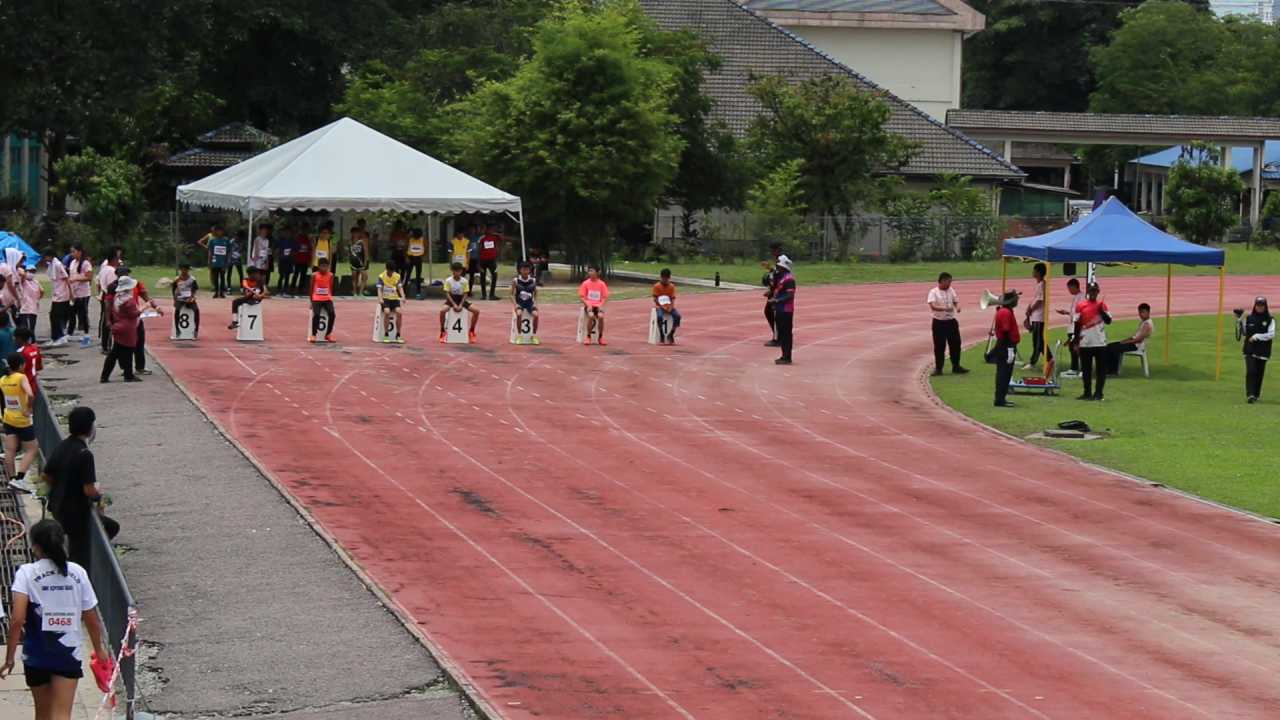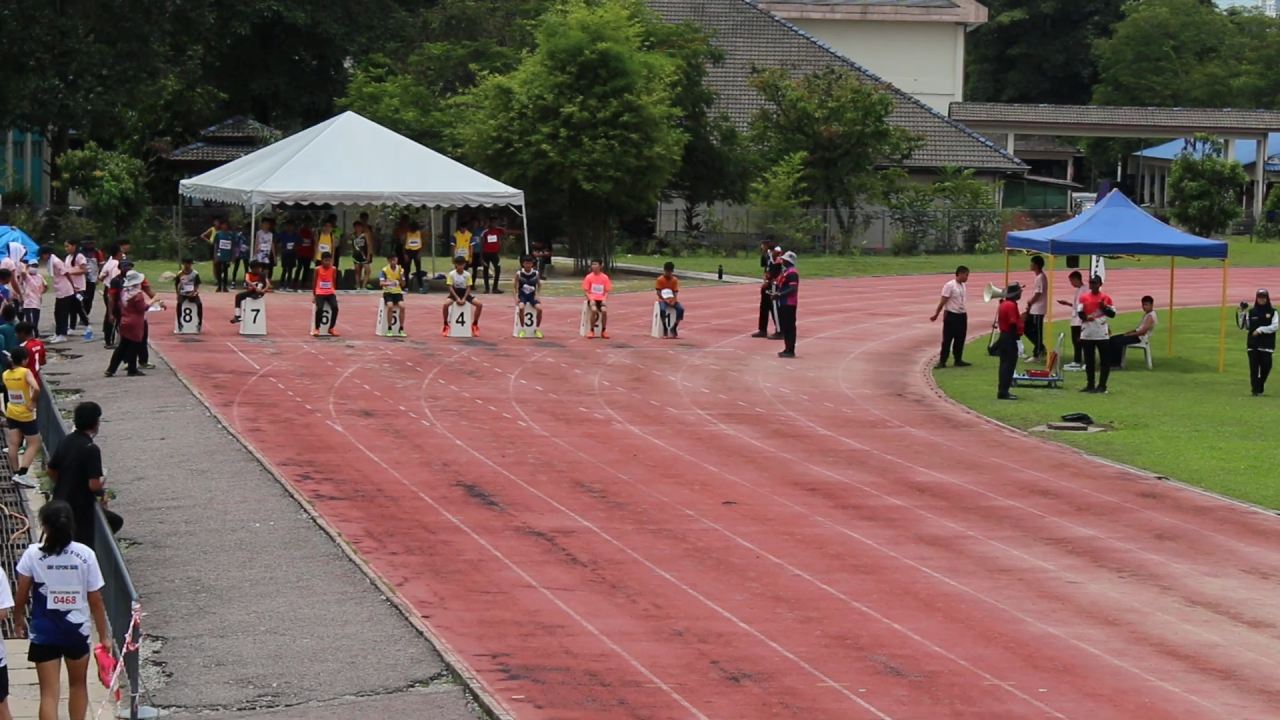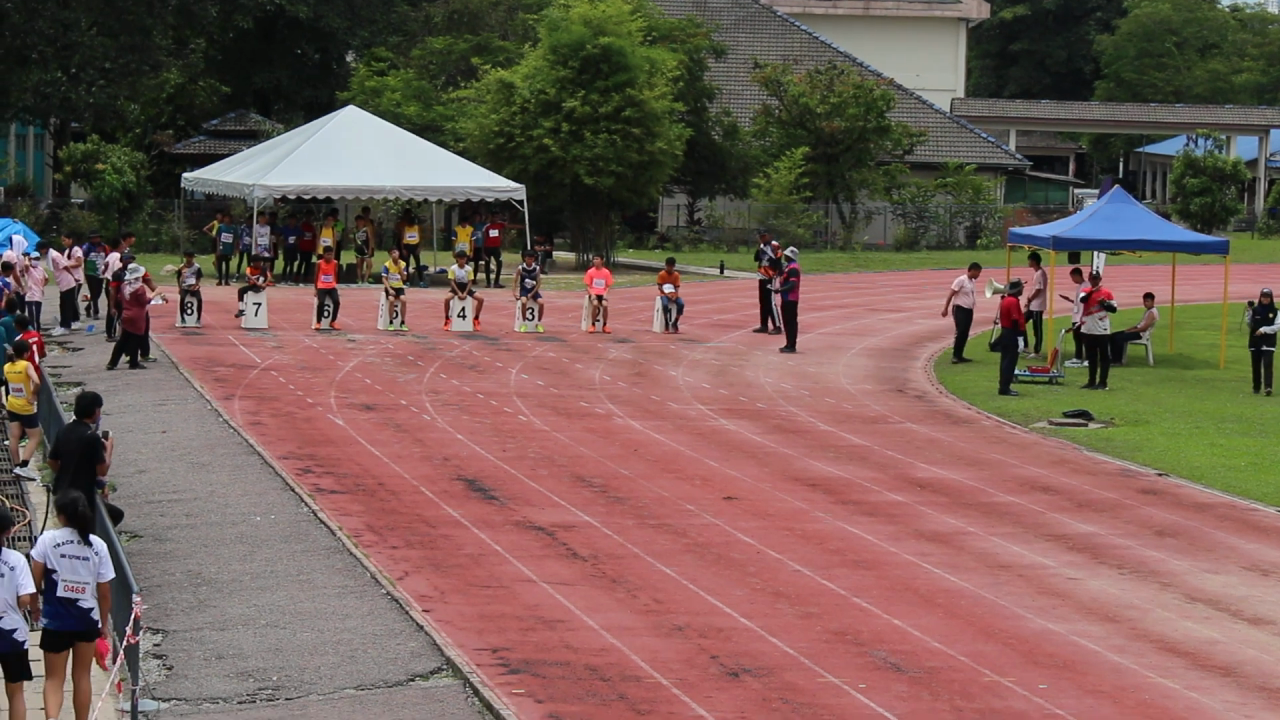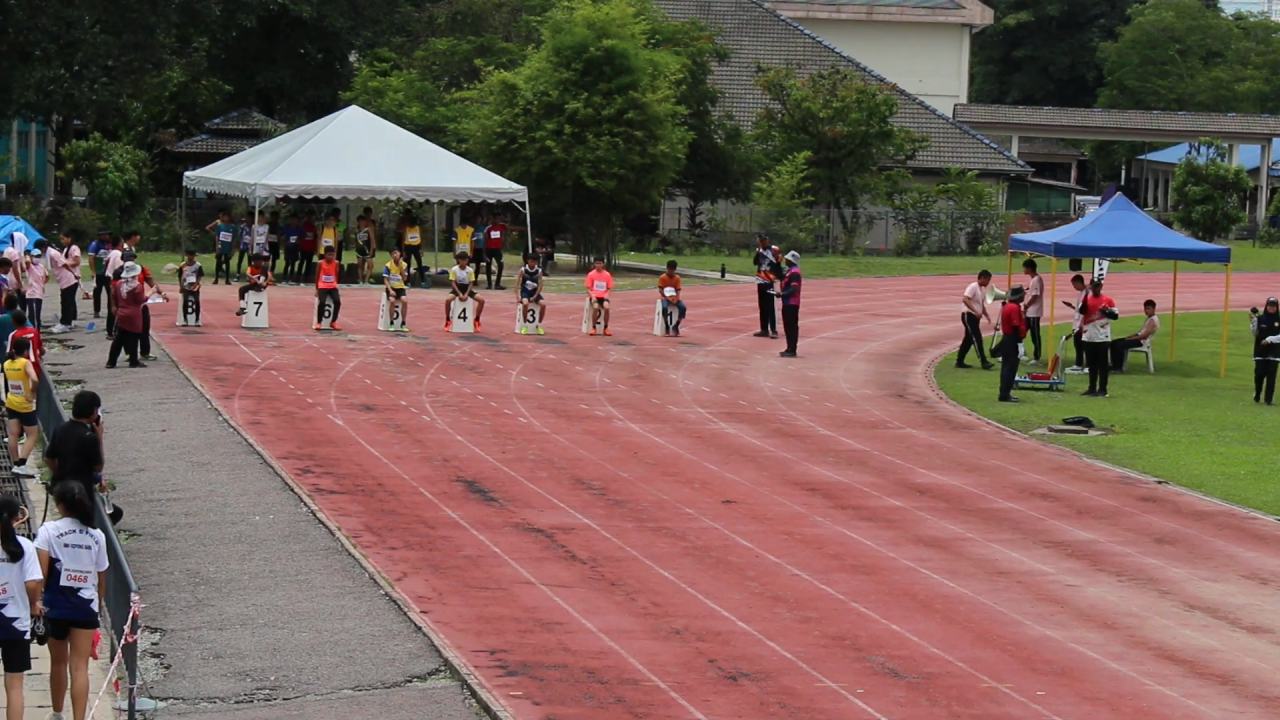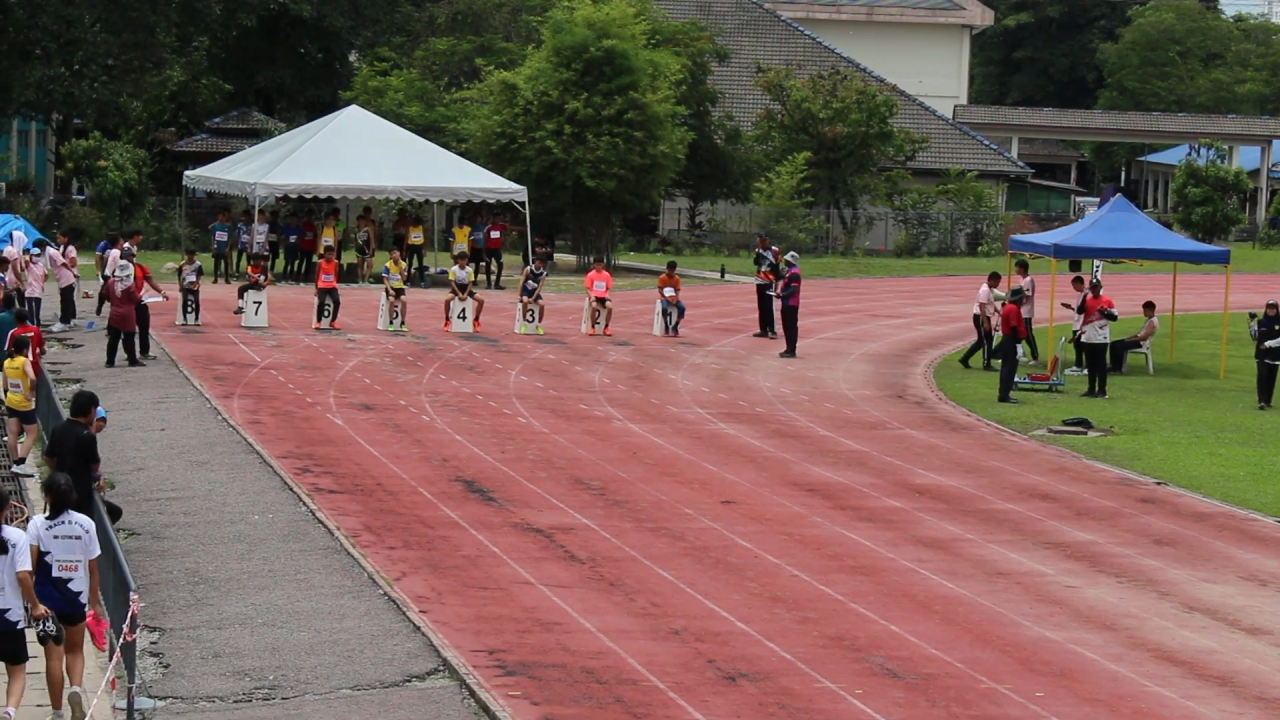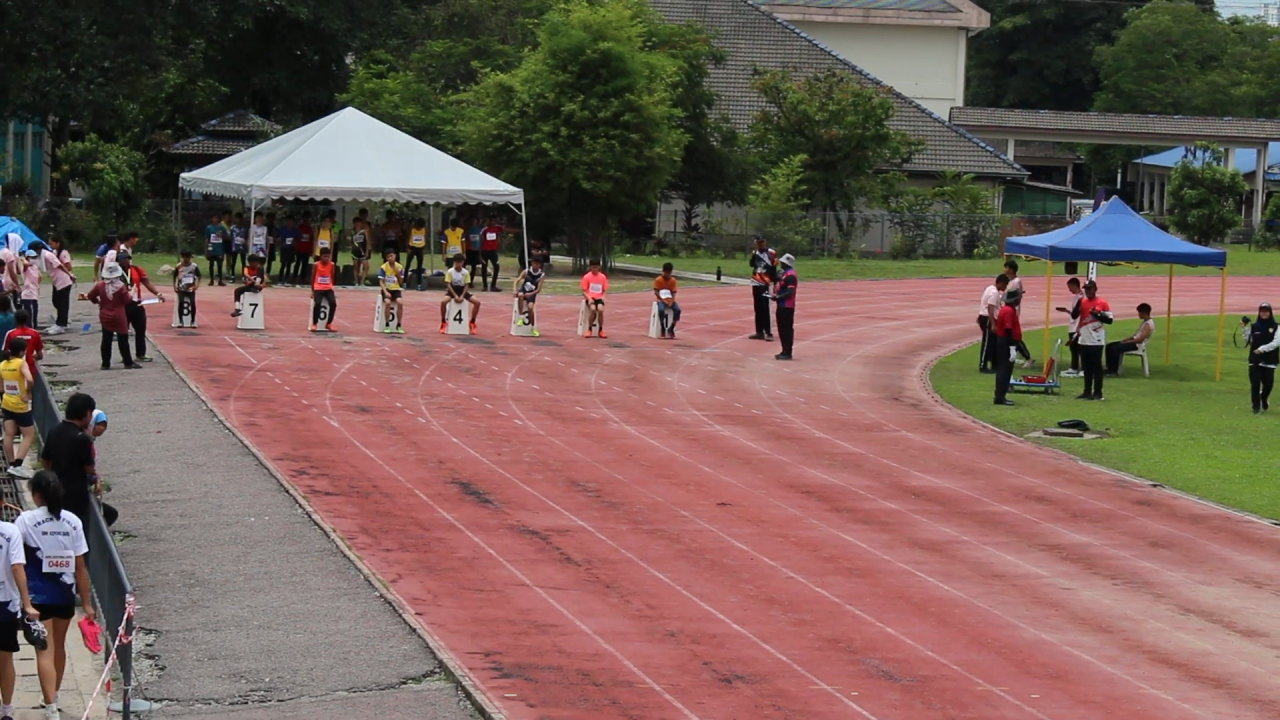
dt=0.3s
person 1, frame 1
left shoulder: (26, 573)
right shoulder: (78, 573)
left elbow: (18, 620)
right elbow: (91, 619)
right wrist: (99, 648)
left hip: (36, 656)
right hip: (68, 656)
person 1, frame 2
left shoulder: (33, 553)
right shoulder: (85, 554)
left elbow: (21, 596)
right elbow: (96, 601)
left wrist: (19, 620)
right wrist: (104, 635)
left hip: (44, 635)
right hip: (77, 632)
left knee: (49, 694)
right knee: (78, 685)
person 1, frame 3
left shoulder: (47, 540)
right shoulder: (97, 545)
left elbow: (36, 581)
right elbow: (104, 592)
right wrist: (104, 623)
left hip: (55, 619)
right hip: (87, 619)
left knee: (54, 678)
right knee: (82, 676)
person 1, frame 4
left shoulder: (49, 530)
right shoulder: (96, 535)
left elbow: (41, 572)
right elbow: (100, 580)
left wrist: (35, 601)
right wrist: (96, 605)
left hip: (55, 607)
right hip: (86, 608)
left knee: (58, 663)
right knee: (79, 668)
person 1, frame 5
left shoulder: (38, 523)
right shoulder: (86, 523)
left elbow: (30, 565)
right elbow: (93, 569)
right wrist: (95, 602)
left hip: (47, 599)
right hip: (76, 599)
left knee: (54, 657)
right knee: (75, 650)
right ankle: (76, 689)
person 1, frame 6
left shoulder: (26, 519)
right shoulder: (72, 521)
right elbow: (80, 567)
right wrist: (86, 602)
left hip: (38, 595)
right hip: (65, 594)
left knee: (45, 653)
right knee: (58, 645)
right ankle: (53, 700)
